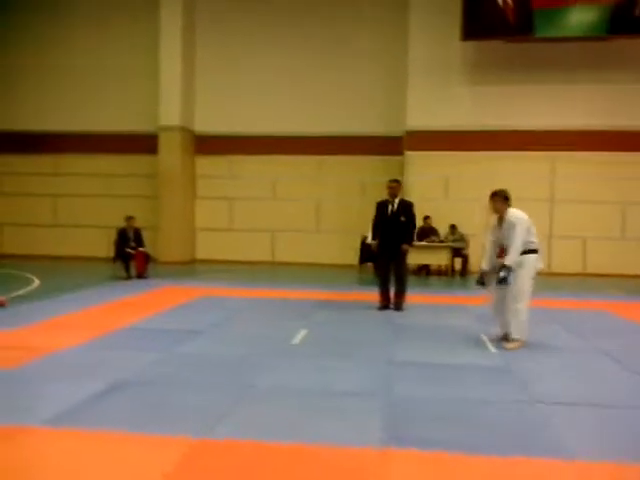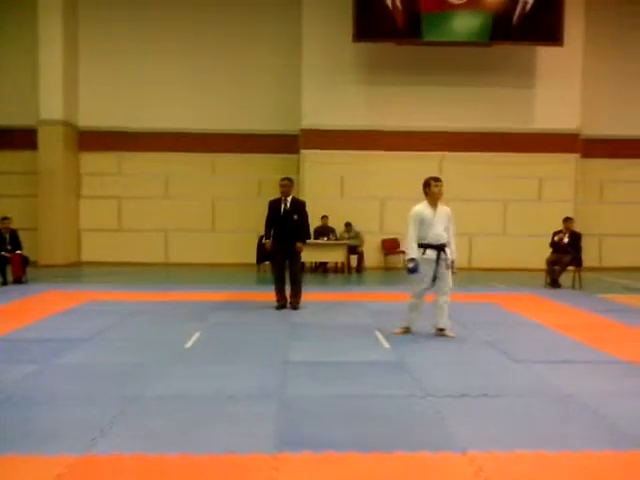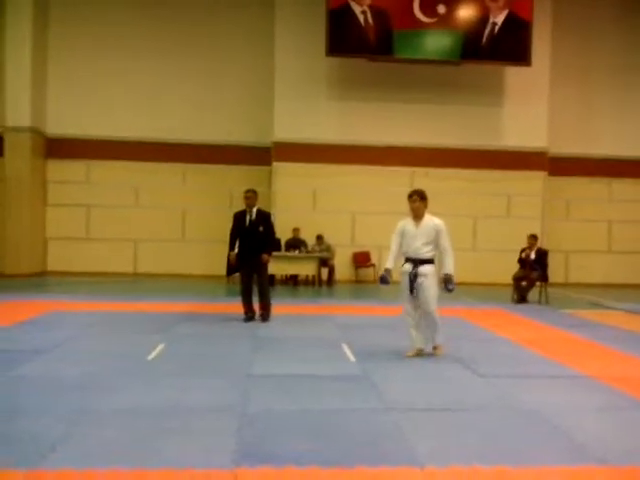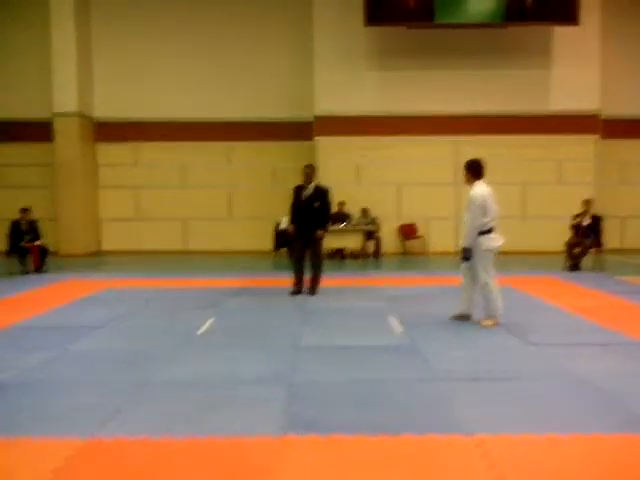
dt=1s
person 1, frame 1
left shoulder: (518, 218)
right shoulder: (497, 222)
left elbow: (517, 243)
right elbow: (492, 247)
left wrist: (507, 266)
right wrist: (485, 269)
left hip: (526, 259)
right hip: (511, 259)
left knee: (517, 298)
right knee: (499, 296)
left ankle: (518, 337)
right ankle: (507, 331)
person 1, frame 2
left shoulder: (446, 211)
right shoulder: (417, 211)
left elbow: (450, 236)
right elbow: (412, 236)
left wrist: (452, 258)
right wrist: (411, 258)
left hip: (442, 255)
right hip: (425, 255)
left knee: (444, 292)
right knee: (419, 292)
left ankle: (442, 326)
right ankle: (408, 325)
person 1, frame 3
left shoulder: (436, 224)
right shoulder: (403, 225)
left elbow: (445, 249)
right elbow: (395, 248)
left wrist: (448, 273)
right wrist: (388, 268)
left hip: (427, 270)
right hip: (409, 270)
left knee: (429, 308)
right knee: (411, 310)
left ankle: (436, 343)
right ankle: (418, 346)
person 1, frame 4
left shoulder: (476, 194)
right shoulder: (485, 190)
left elbow: (472, 223)
left wrist: (465, 246)
left hip: (481, 241)
right hip: (482, 238)
left knee: (485, 279)
right knee: (468, 275)
left ankle: (493, 314)
right ankle: (466, 311)
person 2, frame 1
left shoulder: (407, 205)
right shoulder: (381, 205)
left elbow: (411, 225)
right elbow: (376, 223)
left wrist: (407, 243)
right wrist: (374, 239)
left hip: (400, 245)
right hip: (383, 244)
left knee: (400, 274)
right knee: (383, 273)
left ankle: (398, 301)
right ankle: (384, 301)
person 2, frame 2
left shoulder: (300, 204)
right shoulder: (273, 203)
left elbow: (304, 224)
right elbow: (269, 222)
left wrist: (301, 241)
right wrist: (268, 239)
left hip: (294, 243)
right hip: (277, 243)
left knee: (295, 273)
right knee: (278, 273)
left ankle: (295, 300)
right ankle: (281, 300)
person 2, frame 3
left shoulder: (265, 215)
right shoulder: (238, 216)
left elbow: (271, 235)
right elbow: (234, 234)
left wrist: (267, 253)
right wrist: (232, 251)
left hip: (260, 256)
right hip: (244, 255)
left knee: (263, 285)
right knee: (245, 285)
left ankle: (265, 312)
right ankle: (249, 312)
person 2, frame 4
left shoulder: (322, 191)
right shoulder: (297, 190)
left elbow: (326, 212)
right elbow: (294, 208)
left wrist: (322, 229)
right wrist: (292, 224)
left hip: (315, 231)
right hip: (300, 230)
left knee: (316, 259)
right knee: (298, 258)
left ankle: (313, 286)
right ankle: (298, 285)
